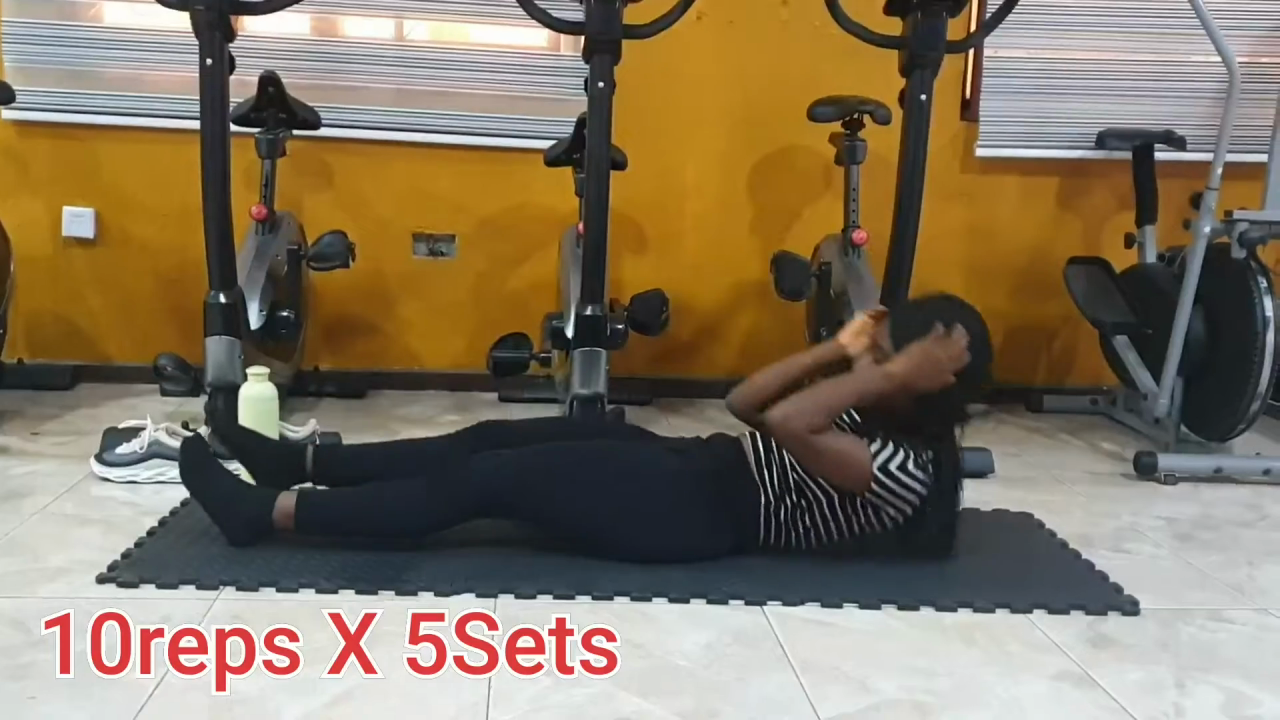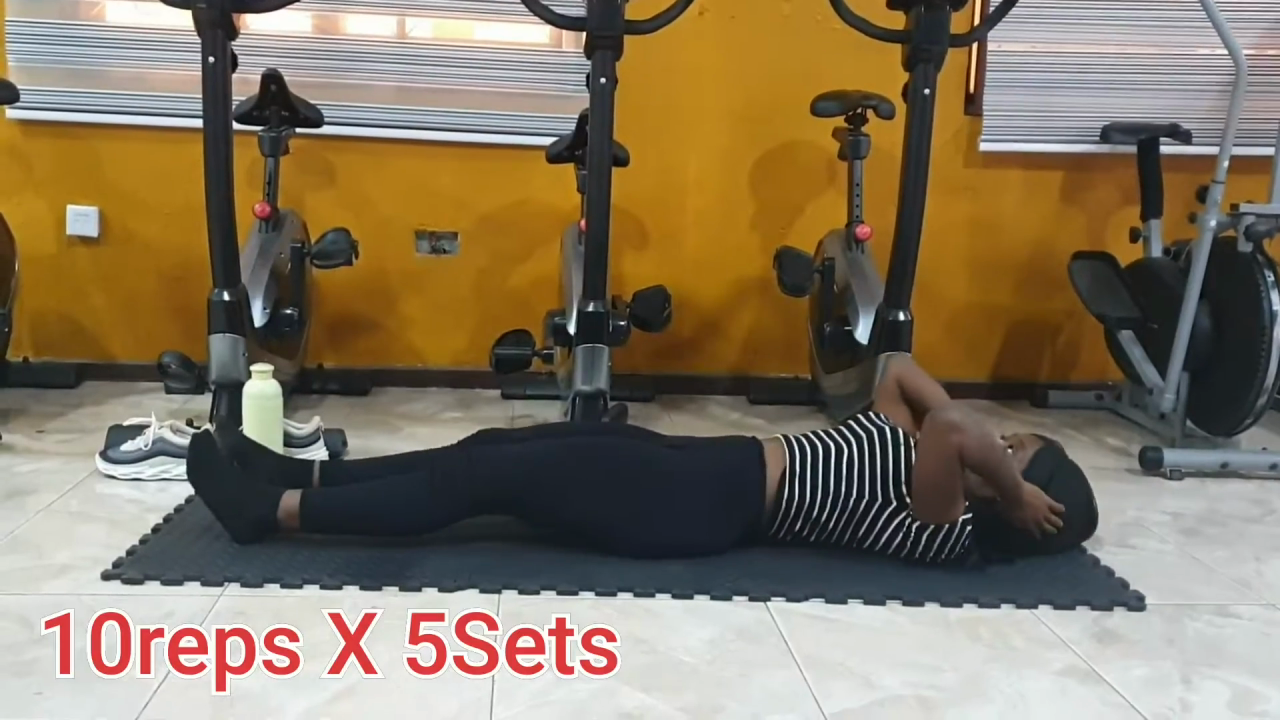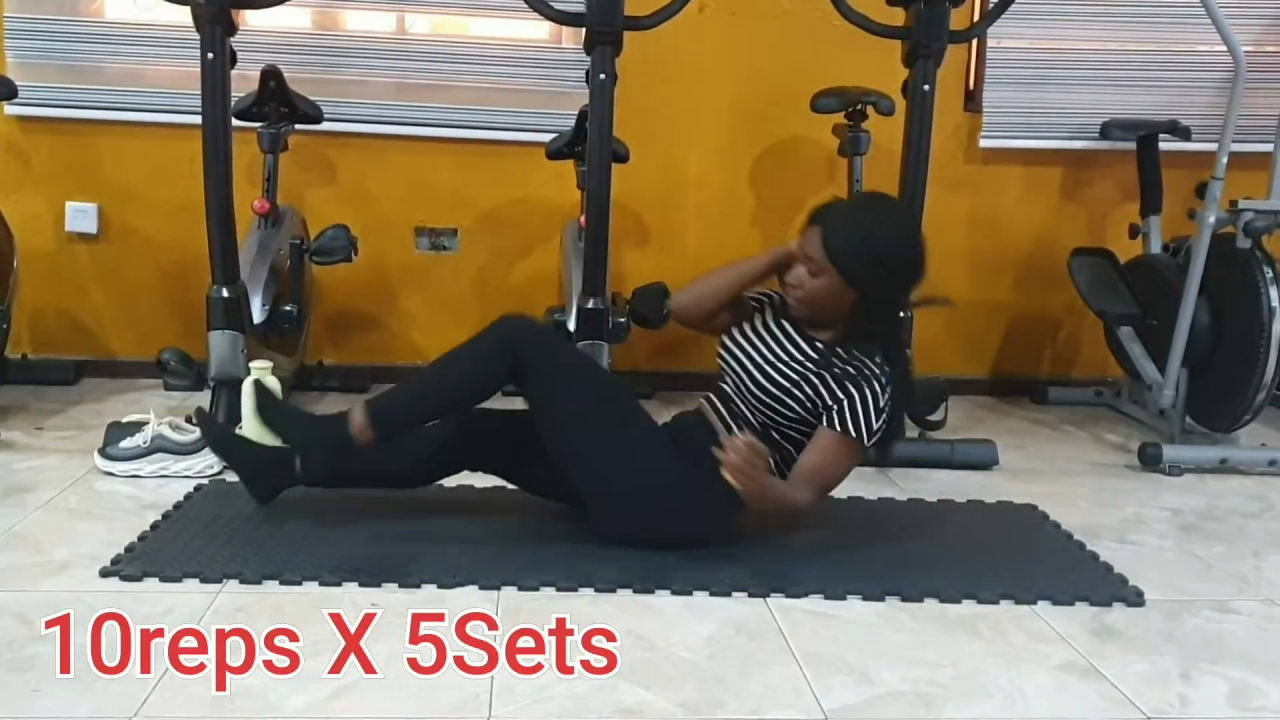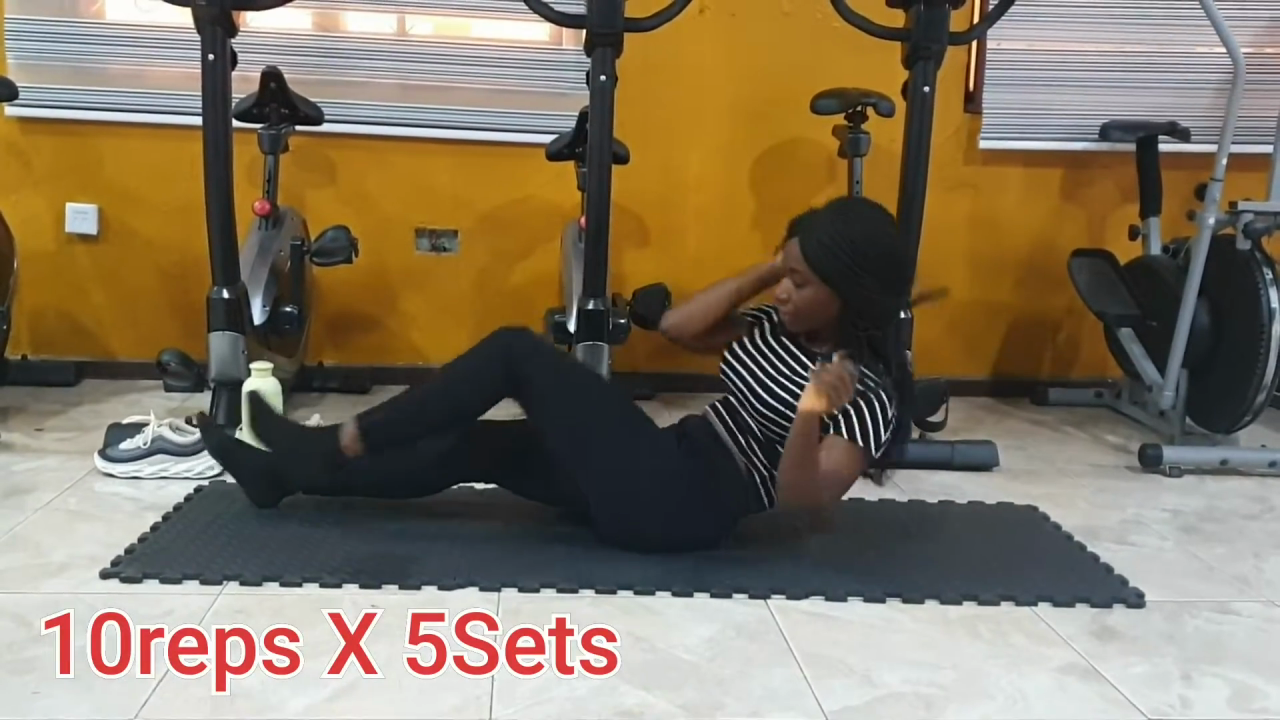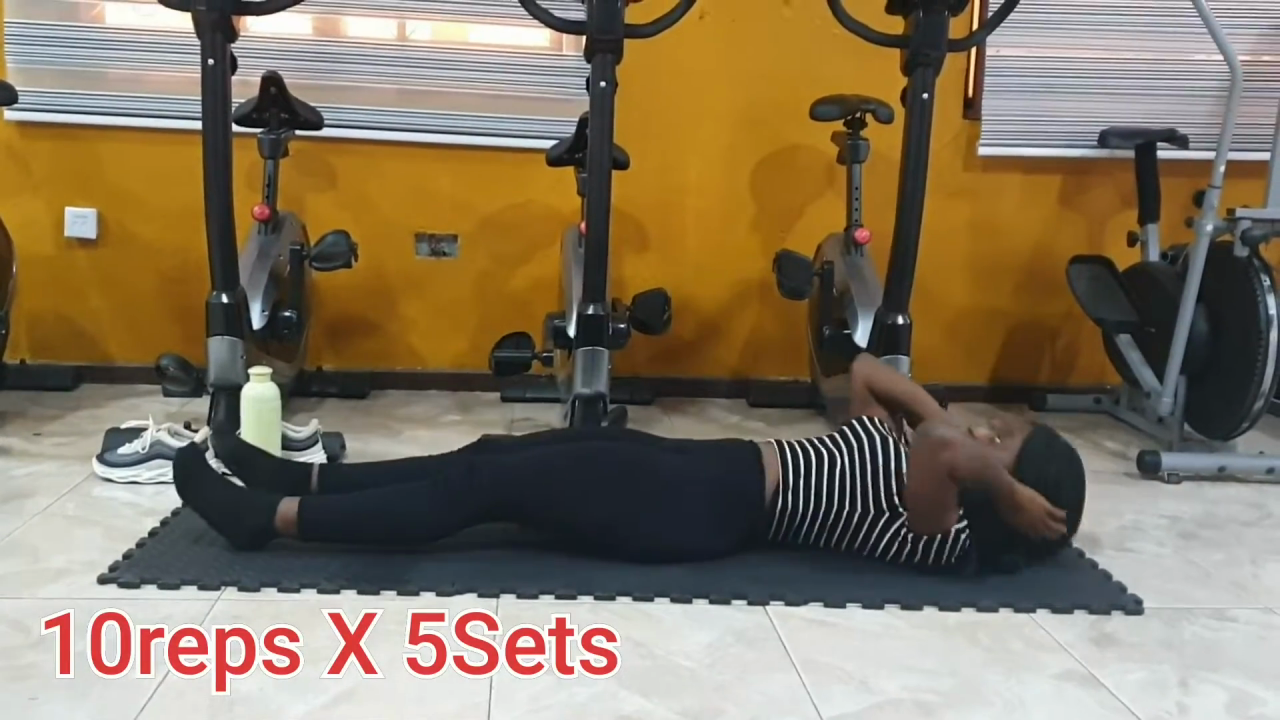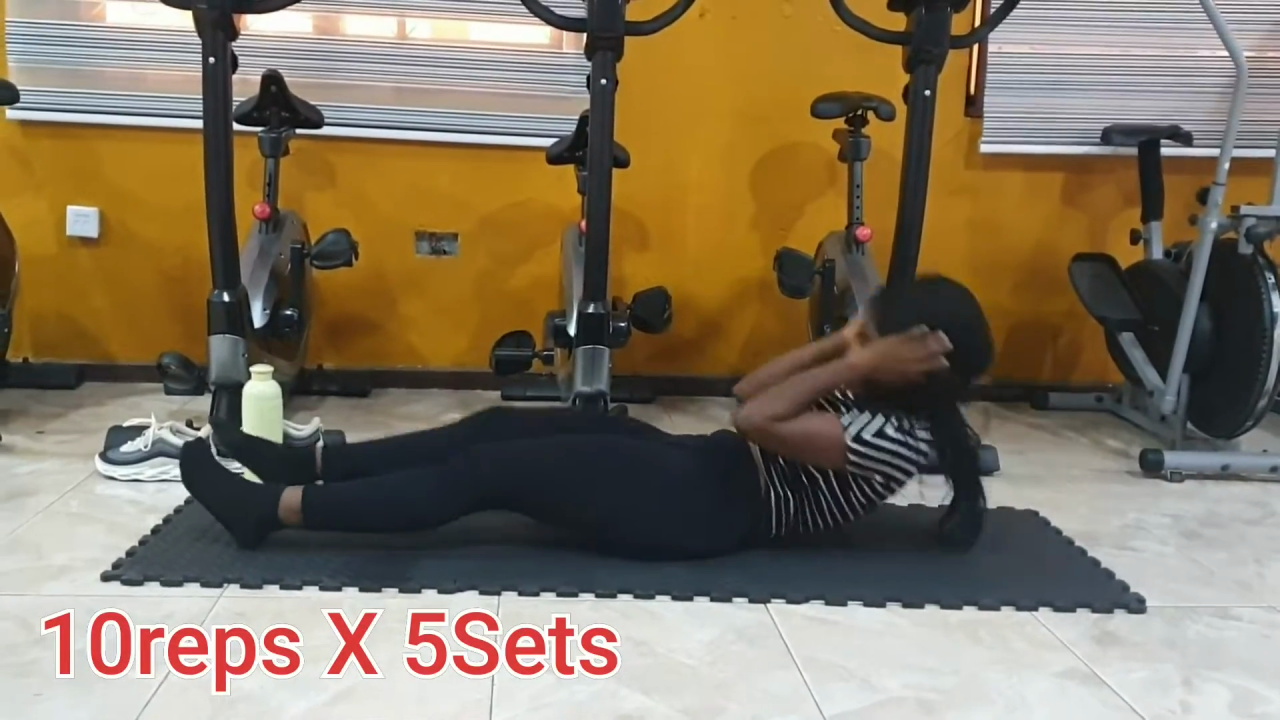
dt=0.7s
person 1, frame 1
left shoulder: (899, 476)
right shoulder: (866, 418)
left elbow: (784, 423)
right elbow: (744, 400)
left wrist: (888, 374)
right wrist: (843, 351)
left hip: (694, 513)
right hip: (691, 468)
left knee: (482, 485)
right knee: (483, 442)
left ankle: (268, 513)
right ankle: (297, 460)
person 1, frame 2
left shoulder: (944, 526)
right shoulder: (907, 451)
left elbow: (952, 434)
right elbow: (896, 369)
left wrist: (1011, 488)
right wrist: (972, 436)
left hip: (698, 507)
right hip: (702, 463)
left knee: (482, 480)
right knee: (490, 447)
left ankle: (273, 510)
right ankle: (305, 475)
person 1, frame 3
left shoulder: (859, 384)
right shoulder: (782, 311)
left elbow: (795, 495)
right elbow: (686, 307)
left wrist: (756, 486)
right wrist: (781, 255)
left hip: (677, 506)
right hip: (655, 473)
left knee: (519, 338)
right knee: (472, 436)
left ankle: (346, 433)
right ankle: (289, 465)
person 1, frame 4
left shoulder: (866, 396)
right shoulder: (780, 328)
left elbow: (804, 502)
right elbow: (677, 327)
left wrist: (814, 421)
right wrist: (767, 269)
left hip: (679, 510)
right hip: (657, 480)
left knee: (517, 353)
right knee: (474, 450)
left ankle: (338, 445)
right ankle: (291, 474)
person 1, frame 5
left shoulder: (940, 531)
right shoulder: (897, 450)
left elbow: (941, 449)
right elbow: (866, 369)
left wrist: (1008, 494)
right wrist: (949, 423)
left hip: (696, 510)
right hip: (697, 466)
left knee: (484, 487)
right knee: (492, 454)
left ankle: (270, 517)
right ankle: (301, 477)
person 1, frame 6
left shoulder: (896, 441)
right shoulder: (878, 404)
left elbow: (757, 421)
right elbow: (753, 393)
left wrist: (852, 362)
right wrist: (844, 352)
left hip: (697, 508)
right hip: (693, 466)
left knee: (484, 473)
right knee: (494, 425)
left ankle: (274, 508)
right ankle: (307, 461)
